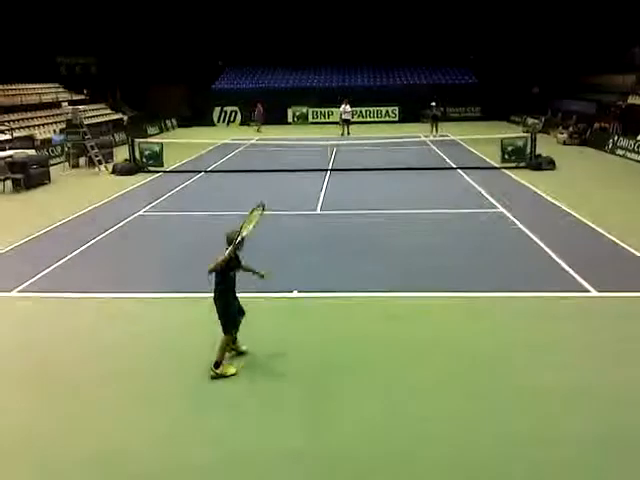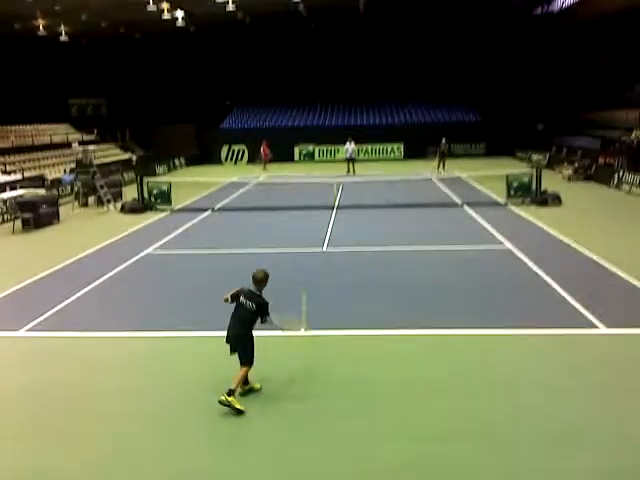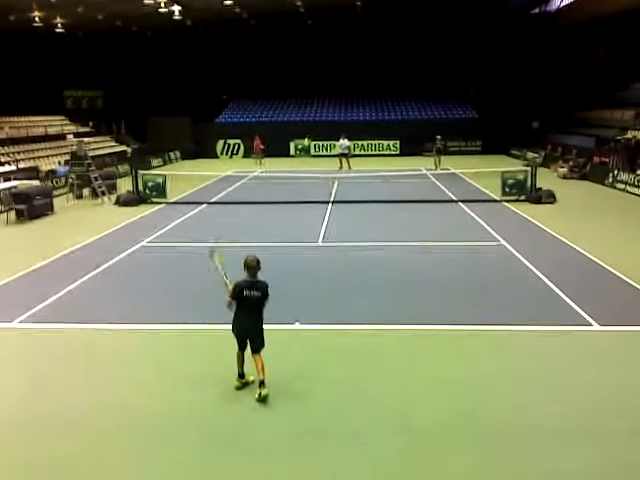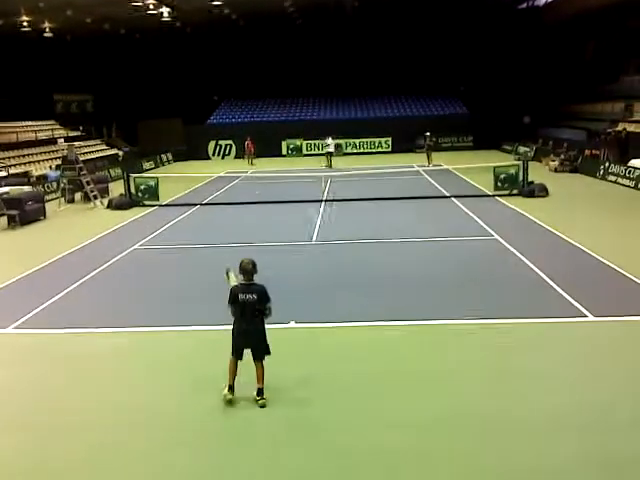
dt=0.5s
person 1, frame 1
left shoulder: (234, 256)
right shoulder: (226, 258)
left elbow: (240, 266)
right elbow: (210, 270)
left wrist: (256, 272)
right wrist: (221, 260)
left hip: (230, 295)
right hip: (223, 298)
left knee: (238, 317)
right knee: (229, 331)
left ankle: (233, 345)
right ankle: (217, 367)
person 1, frame 2
left shoulder: (242, 292)
right shoulder: (263, 303)
left elbow: (226, 299)
right elbow: (264, 321)
right wrist: (270, 320)
left hip: (232, 331)
right hip: (244, 334)
left knee: (244, 357)
right knee: (246, 365)
left ankle: (245, 384)
right ankle: (228, 395)
person 1, frame 3
left shoulder: (239, 286)
right shoulder: (264, 286)
left elbow: (229, 305)
right elbow: (263, 305)
left wrist: (231, 293)
left hip: (239, 324)
right hip: (256, 325)
left knee: (241, 350)
right knee: (257, 353)
left ankle: (241, 378)
right ankle: (262, 386)
person 1, frame 4
left shoulder: (235, 290)
right shoulder: (261, 290)
left elbow: (233, 312)
right elbow: (268, 312)
left hip: (239, 330)
right hip: (257, 330)
left knee: (234, 358)
right knee: (259, 361)
left ankle: (230, 390)
right ankle: (260, 395)
